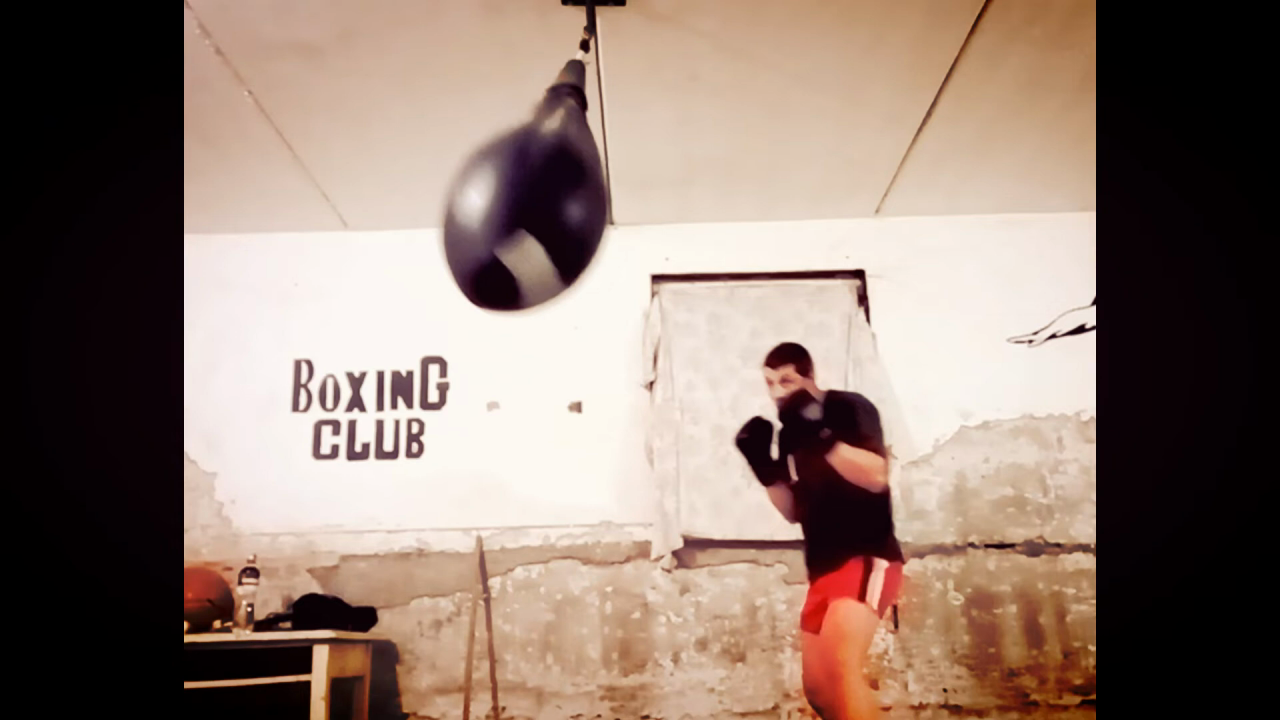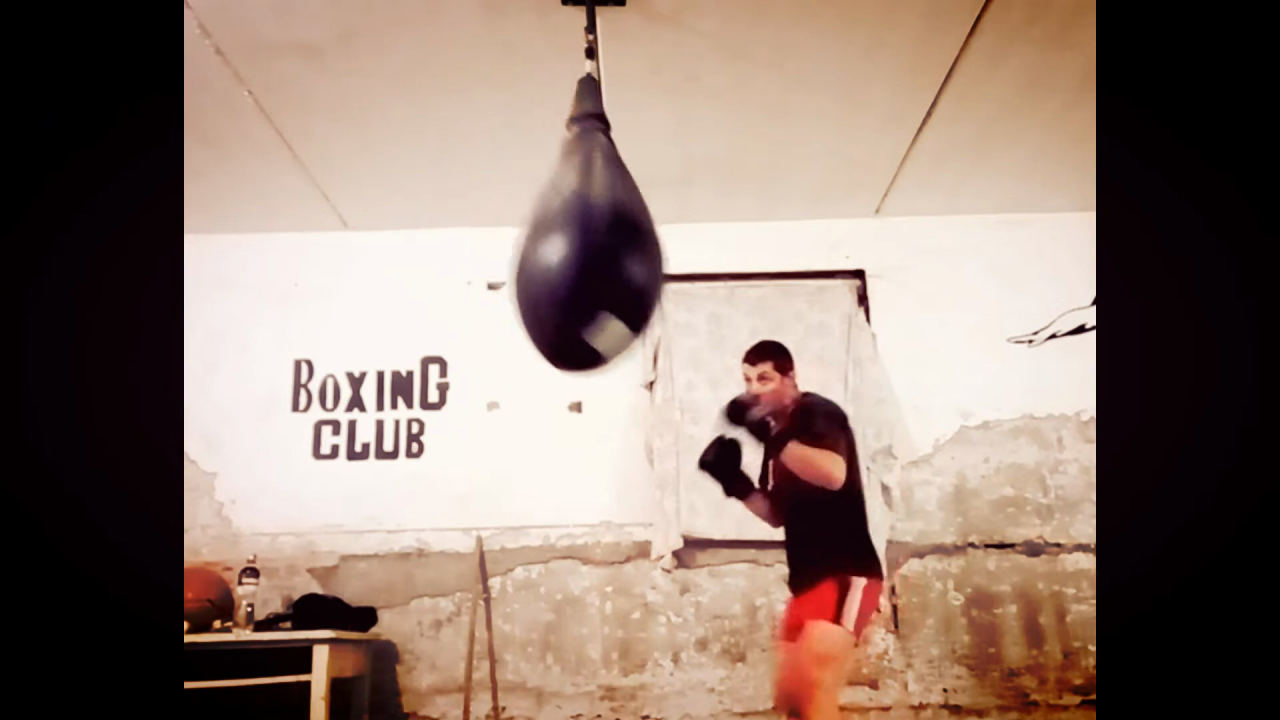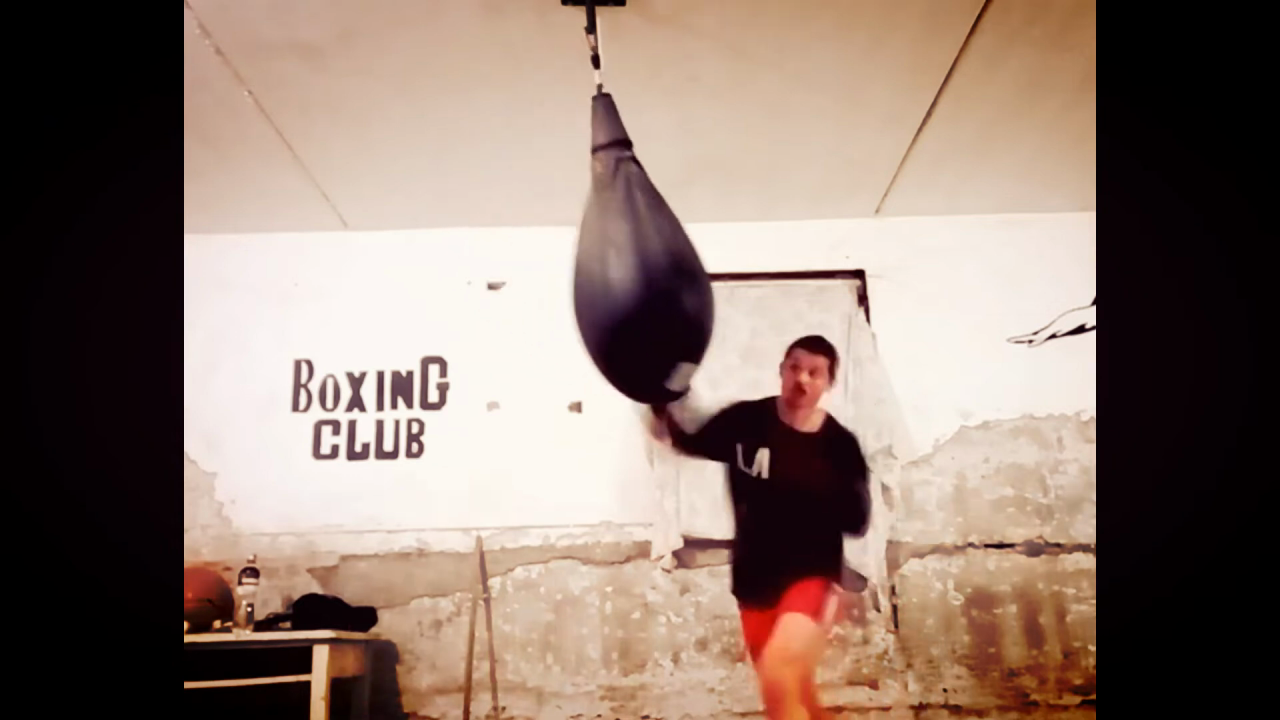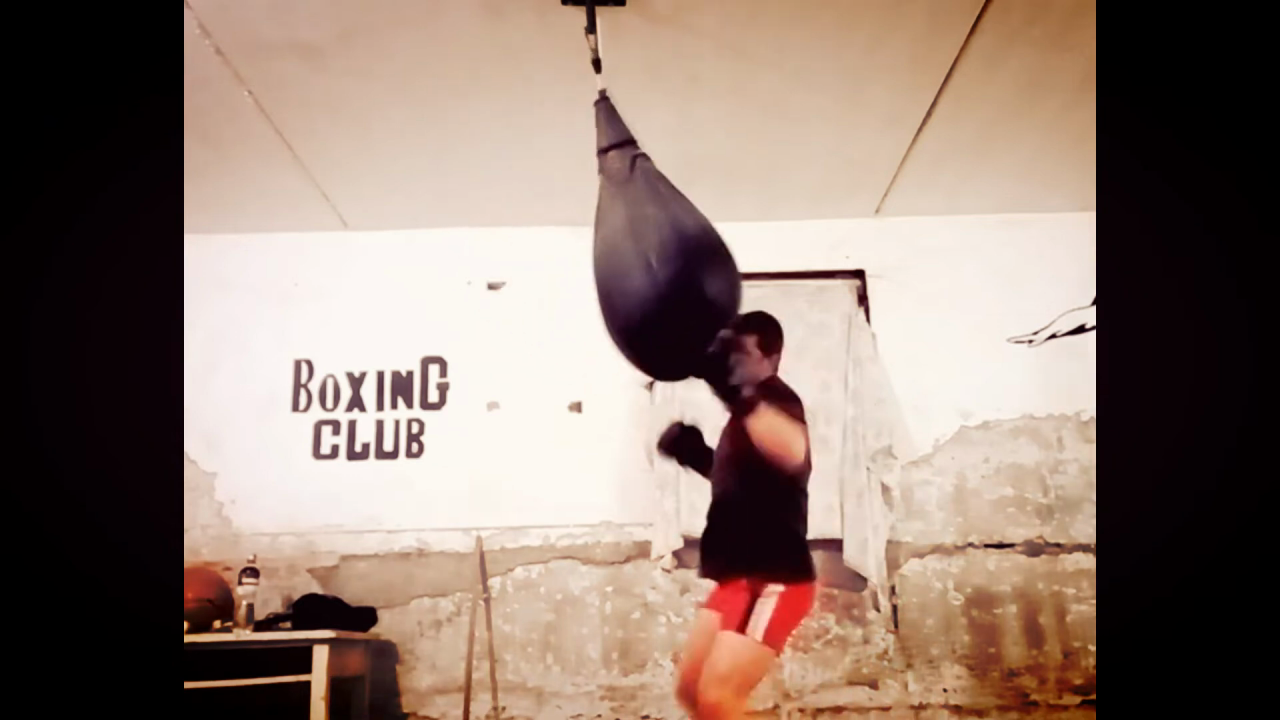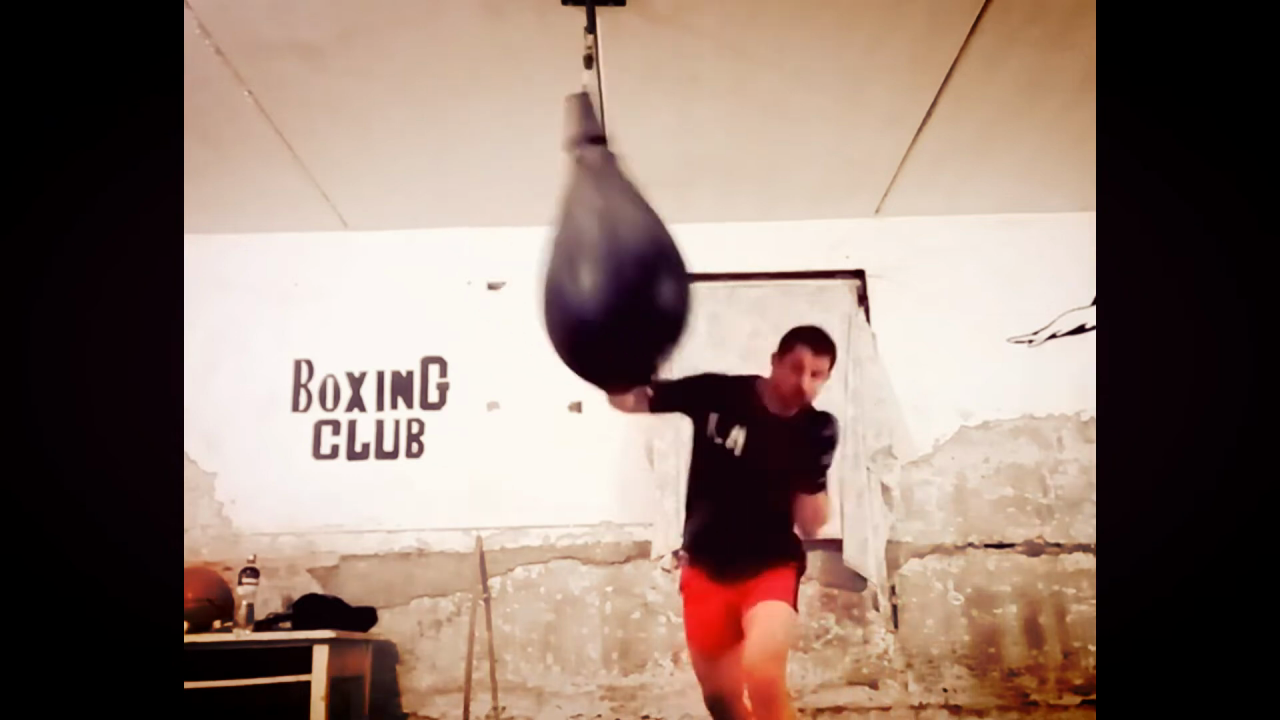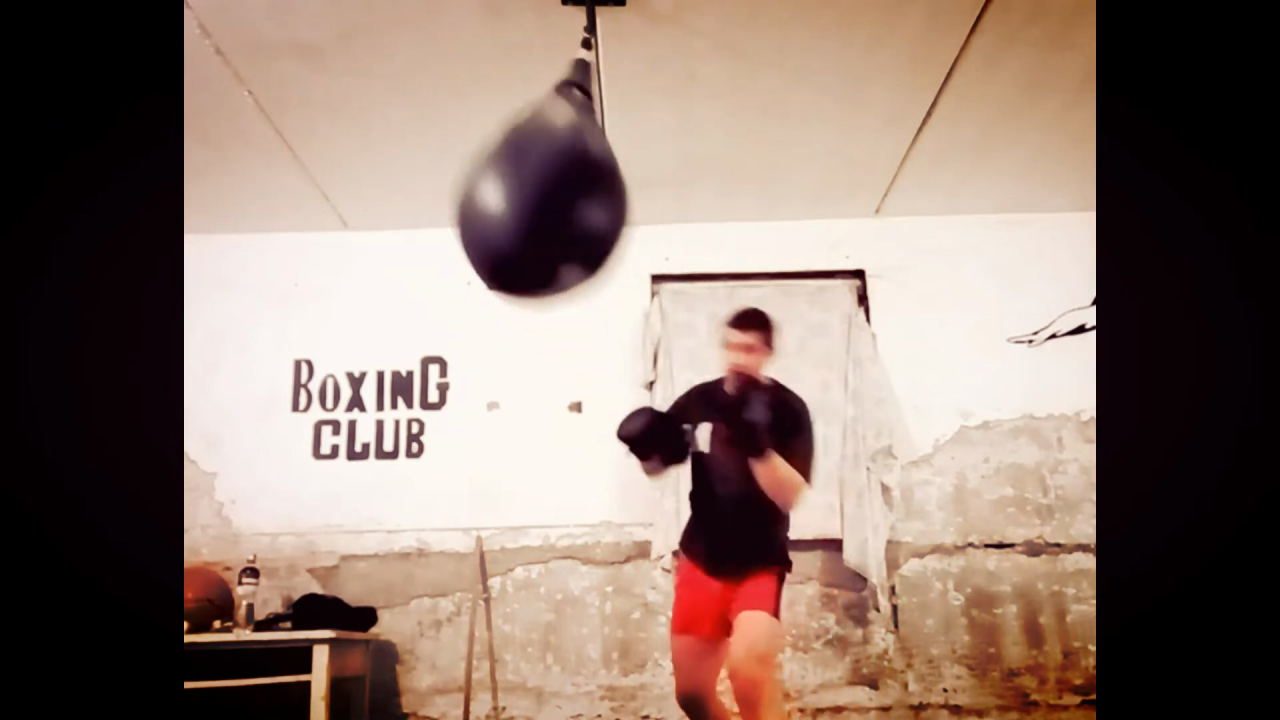
dt=0.2s
person 1, frame 1
left shoulder: (852, 410)
right shoulder: (790, 434)
left elbow: (876, 476)
right elbow: (794, 511)
left wrist: (822, 436)
right wrist: (762, 464)
left hip: (868, 560)
right hip: (824, 569)
left knee: (841, 663)
right knee: (818, 689)
person 1, frame 2
left shoulder: (818, 413)
right shoulder: (779, 431)
left elbow: (834, 474)
left wrist: (774, 437)
right wrist: (733, 481)
left hip: (846, 574)
right hip: (807, 578)
left knee: (810, 682)
person 1, frame 3
left shoulder: (841, 446)
right shoulder: (744, 422)
left elbow: (852, 514)
right elbow: (672, 437)
left wrist: (853, 521)
right wrist: (662, 413)
left hip: (810, 581)
right hip: (754, 586)
left knee: (780, 680)
person 1, frame 4
left shoulder: (775, 399)
right shoulder: (745, 409)
left elbow: (794, 452)
left wrist: (741, 394)
right wrist: (696, 454)
left hip: (770, 581)
right hip: (735, 576)
person 1, frame 5
left shoulder: (813, 432)
right shoulder: (719, 393)
left elbow: (811, 523)
right elbow: (629, 399)
left wrist: (813, 476)
right wrist: (629, 390)
left hip: (771, 568)
right hip: (706, 569)
left knee: (762, 672)
person 1, frame 6
left shoulder: (788, 410)
right shoulder: (700, 400)
left elbow: (789, 496)
right elbow: (659, 466)
left wrist: (758, 442)
right wrist: (646, 444)
left hip: (760, 566)
right hip: (700, 564)
left knee: (750, 674)
